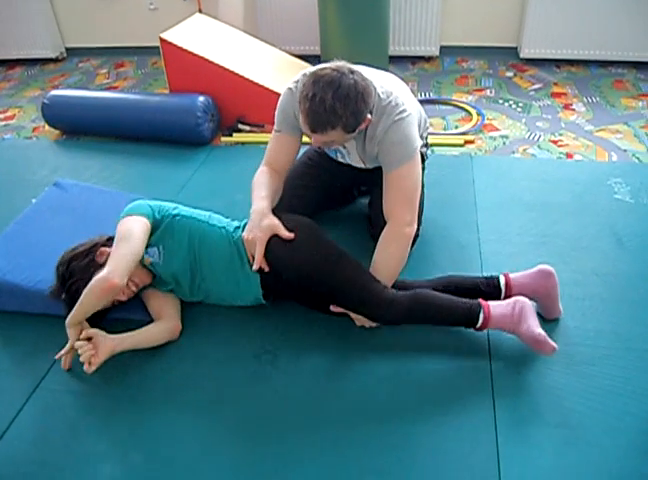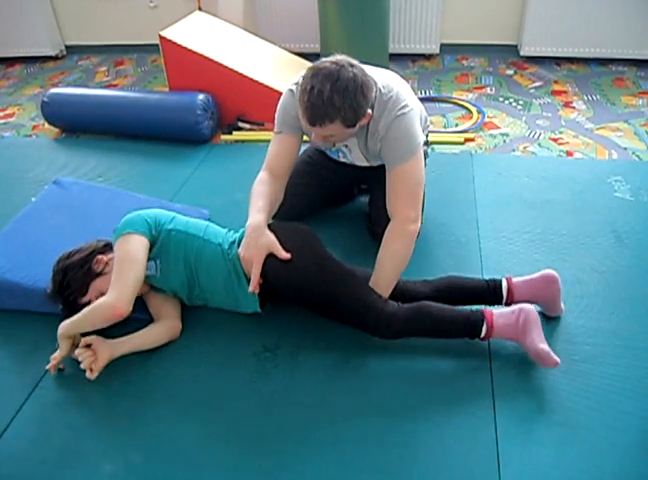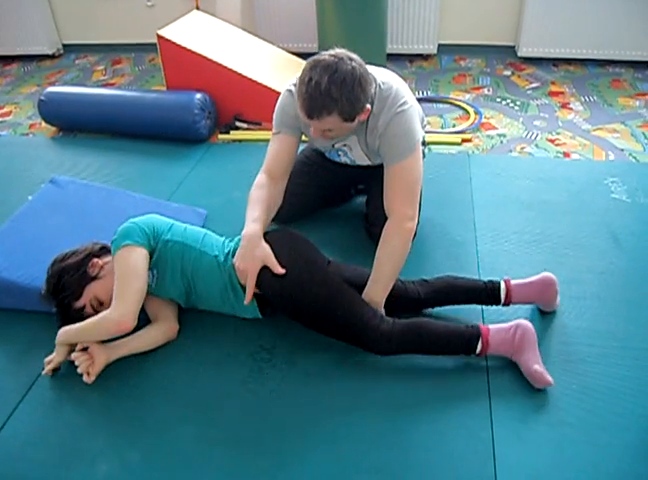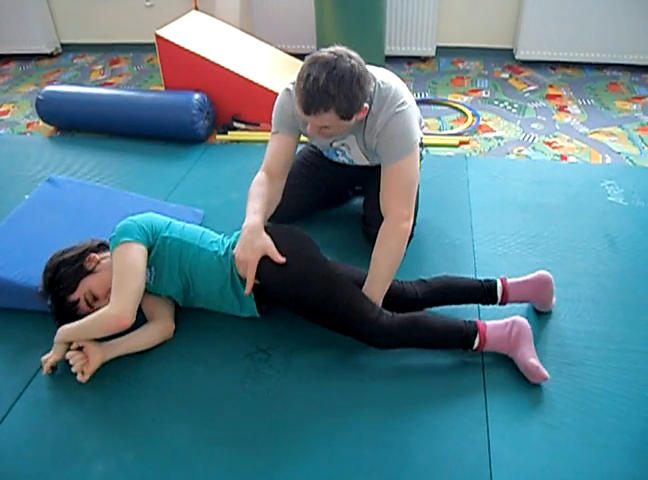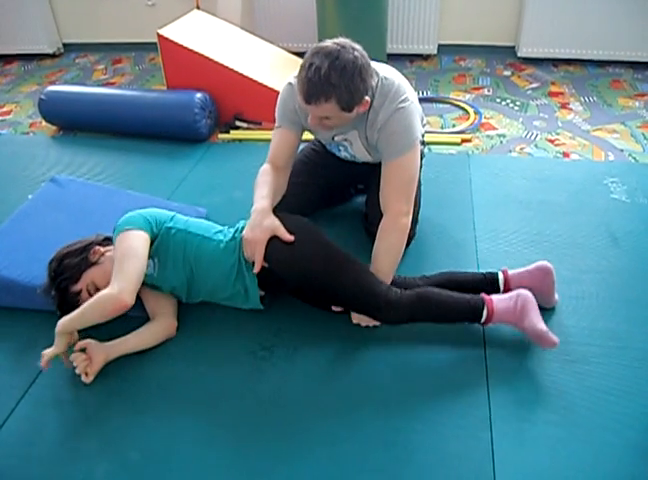
dt=0.2s
person 1, frame 1
left shoulder: (136, 215)
right shoulder: (152, 283)
left elbow: (109, 277)
right elbow: (169, 326)
left wrist: (75, 321)
right wrist: (109, 342)
left hip: (278, 249)
right hip: (276, 287)
left knee: (385, 306)
right knee: (400, 293)
left ankle: (503, 312)
right ankle: (519, 284)
person 1, frame 2
left shoulder: (133, 227)
right shoulder: (150, 284)
left elbow: (118, 304)
right elbow: (170, 324)
left wrist: (69, 328)
right wrist: (109, 348)
left hip: (276, 258)
right hip: (270, 287)
left knee: (385, 319)
right knee: (407, 292)
left ankle: (509, 321)
right ankle: (521, 287)
person 1, frame 3
left shoulder: (130, 235)
right shoulder: (145, 281)
left elbow: (122, 319)
right elbow: (167, 326)
left wrist: (67, 335)
right wrist: (105, 352)
left hip: (272, 264)
right hip: (270, 286)
left knee: (380, 333)
right knee: (407, 297)
left ankle: (503, 338)
right ankle: (518, 289)
person 1, frame 4
left shoulder: (128, 233)
right shoulder: (145, 280)
left elbow: (121, 316)
right elbow: (163, 325)
left wrist: (65, 334)
right wrist: (100, 351)
left hip: (272, 263)
right hip: (265, 287)
left knee: (379, 326)
right knee: (405, 295)
left ankle: (499, 333)
right ankle: (513, 288)
person 1, frame 5
left shoulder: (133, 225)
right shoulder: (148, 278)
left elbow: (119, 299)
right elbow: (166, 323)
left wrist: (67, 326)
right wrist: (104, 351)
left hip: (275, 251)
right hip: (269, 285)
left knee: (387, 302)
right knee: (402, 290)
left ankle: (508, 305)
right ankle: (512, 279)
person 2, frame 1
left shoulder: (395, 118)
right shoulder: (296, 94)
left elbow: (403, 225)
right elbow: (272, 167)
right wrist: (260, 211)
left hip: (398, 154)
right hip: (336, 157)
left knee: (398, 238)
right knee: (281, 209)
left ankle: (371, 191)
right ankle: (357, 188)
person 2, frame 2
left shoulder: (397, 115)
right shoulder: (296, 97)
left elbow: (407, 221)
right elbow: (272, 173)
right wrist: (256, 225)
left hip: (398, 154)
right hip: (334, 156)
left knee: (390, 230)
right knee: (282, 207)
left ankle: (372, 190)
right ankle: (355, 187)
person 2, frame 3
left shoulder: (396, 112)
right shoulder: (294, 99)
left elbow: (403, 219)
right elbow: (271, 176)
left wrist: (372, 300)
right wrist: (252, 233)
left hip: (391, 159)
right hip: (331, 155)
left knee: (385, 233)
right knee: (279, 209)
left ankle: (370, 191)
right ankle: (353, 187)
person 2, frame 4
left shoulder: (395, 112)
right shoulder: (293, 97)
left elbow: (399, 219)
right elbow: (271, 174)
left wrist: (370, 299)
right wrist: (253, 224)
left hip: (388, 159)
right hip: (330, 156)
left knee: (383, 232)
right knee: (277, 209)
left ankle: (366, 189)
right ankle: (351, 188)
person 2, frame 5
left shoulder: (397, 107)
right shoulder: (296, 92)
left elbow: (399, 215)
right elbow: (275, 165)
right wrist: (261, 210)
left hip: (390, 159)
right hip: (333, 153)
left knee: (387, 234)
right knee: (280, 207)
left ankle: (369, 191)
right ankle: (352, 188)
